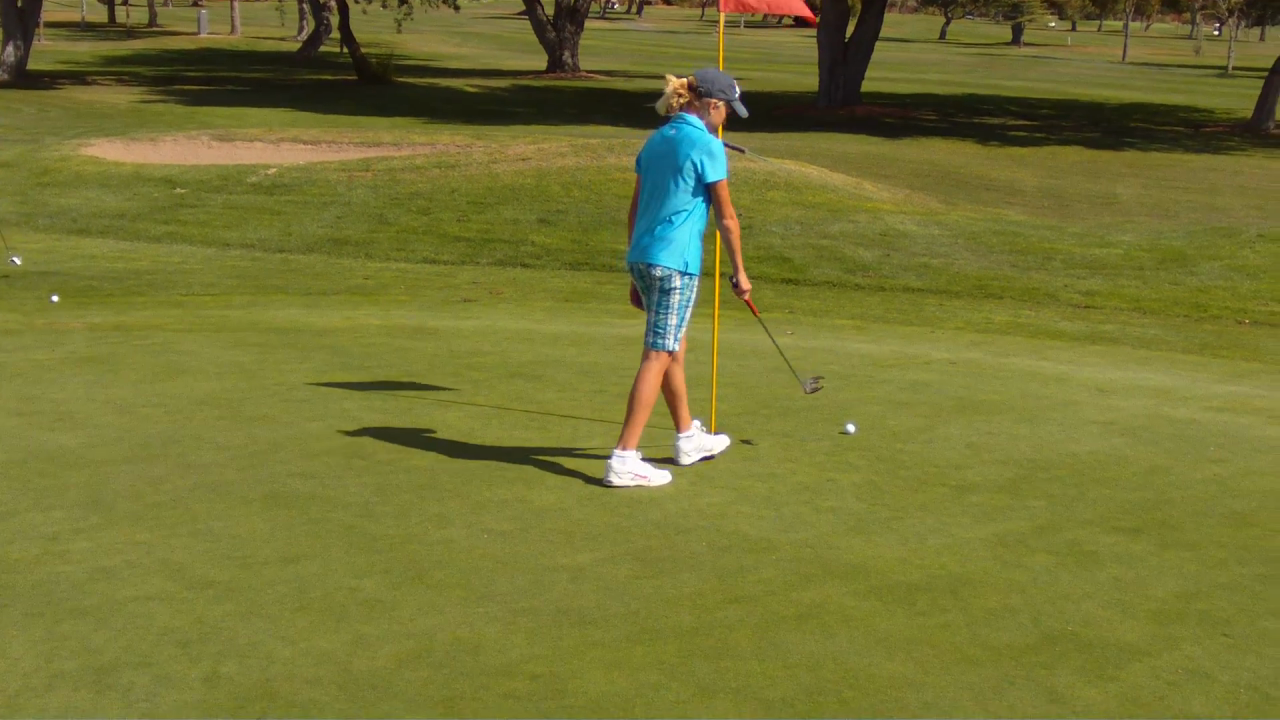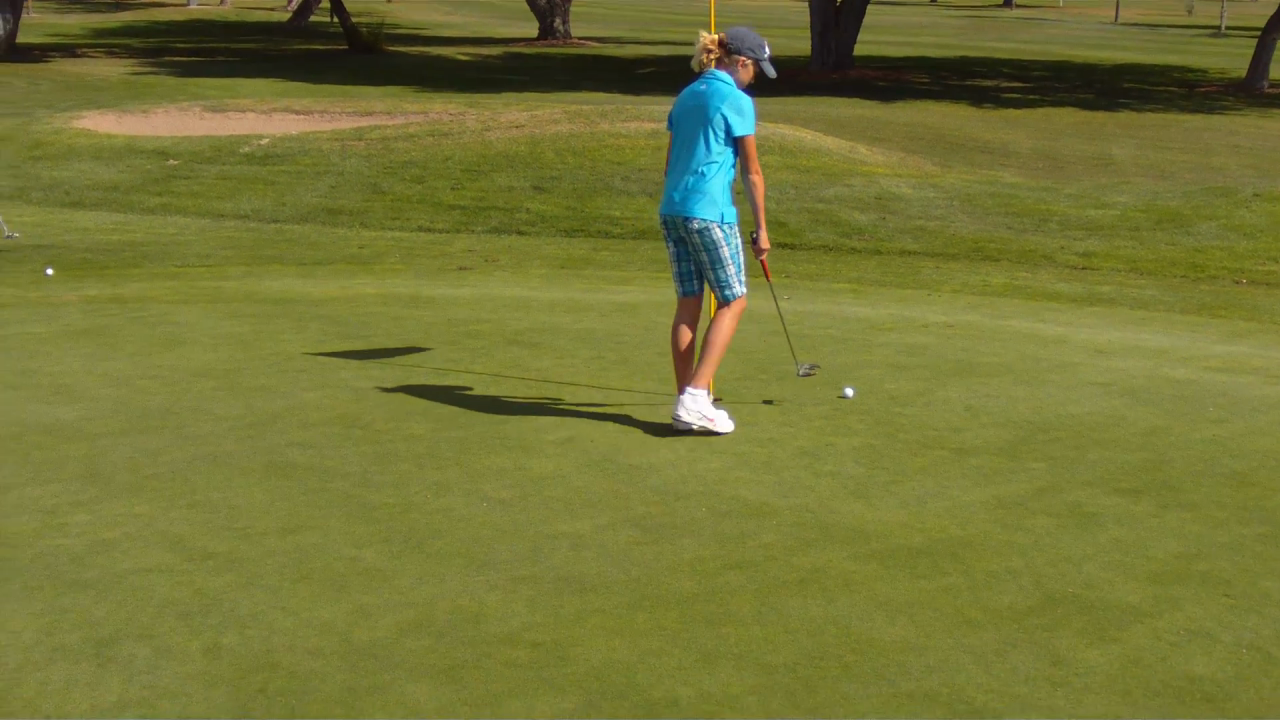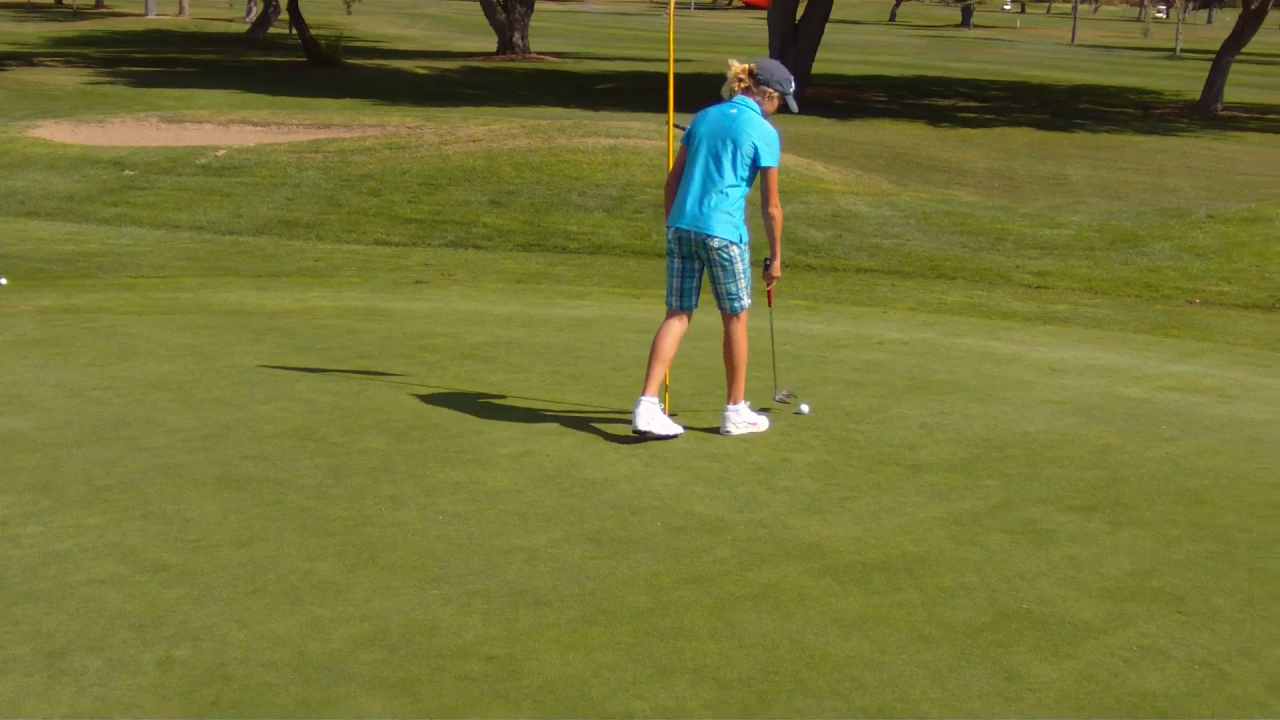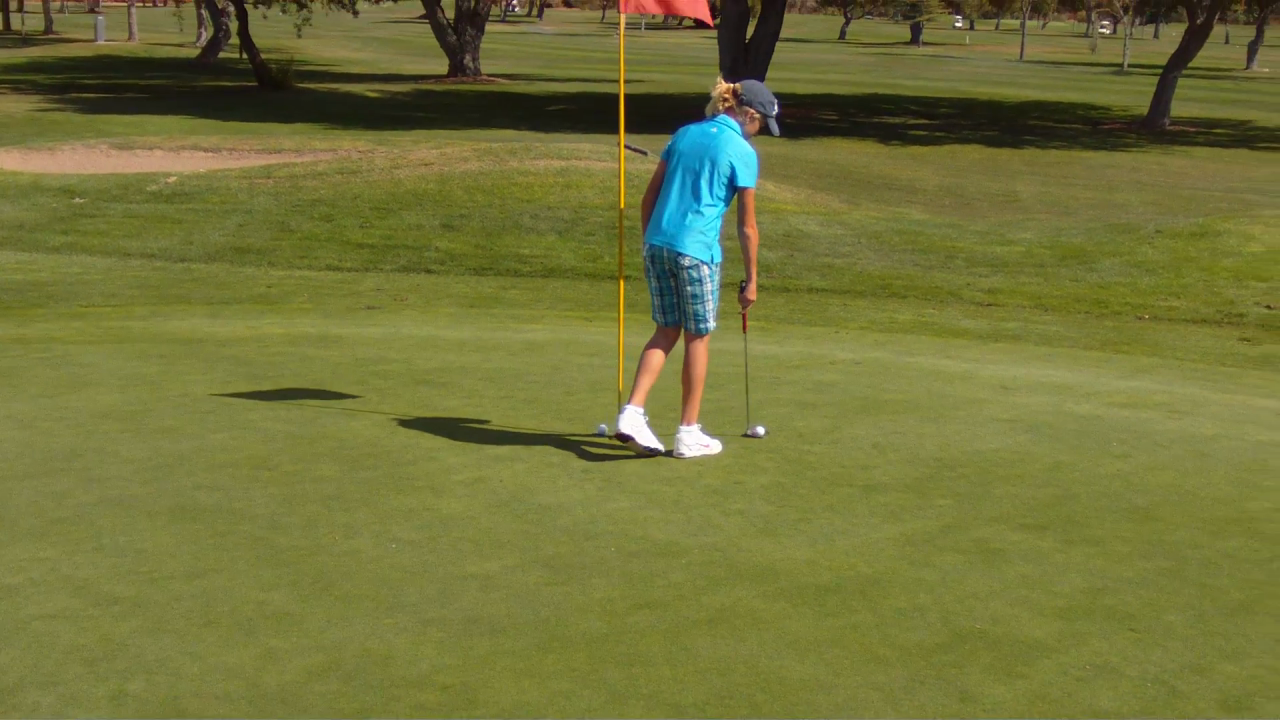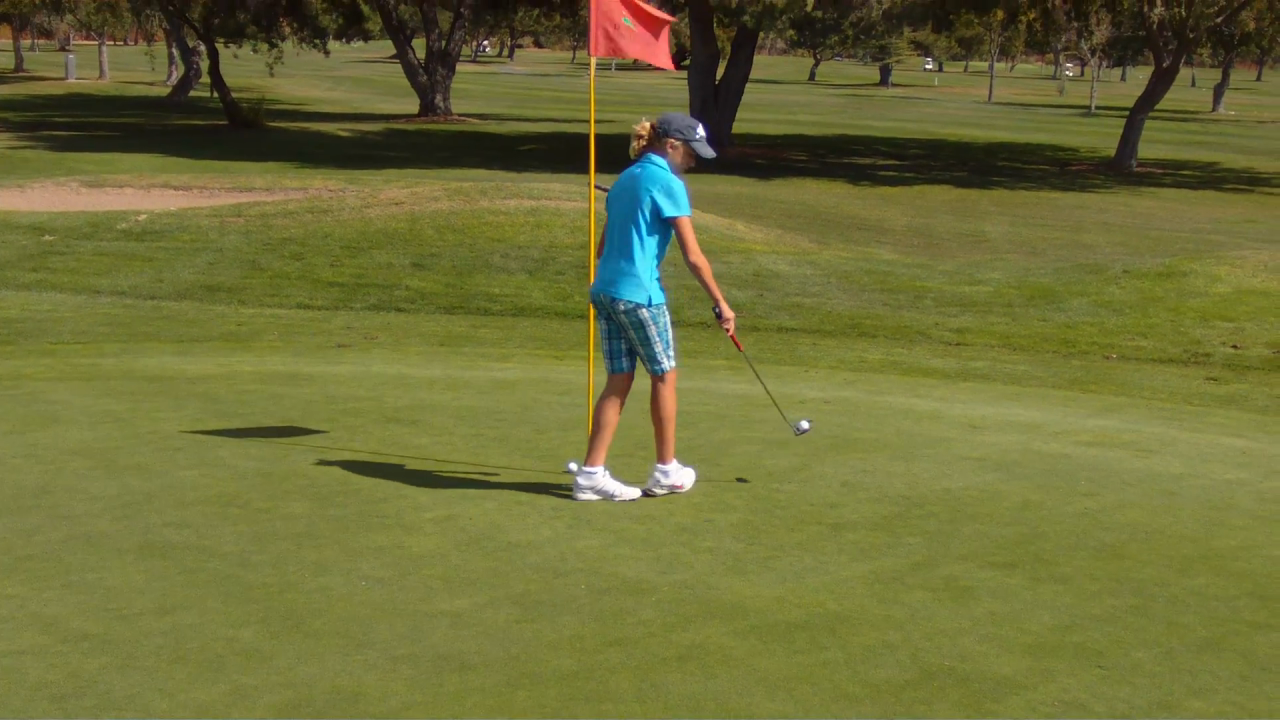
dt=0.5s
person 1, frame 1
left shoulder: (656, 140)
right shoulder: (708, 146)
left elbow: (634, 211)
right elbow: (726, 216)
left wrist: (638, 272)
right wrist: (739, 270)
left hip: (642, 258)
right hip: (675, 262)
left knee: (674, 348)
right knee: (658, 355)
left ankle: (688, 436)
right ankle: (624, 458)
person 1, frame 2
left shoulder: (687, 96)
right shoulder: (737, 101)
right elbow: (752, 172)
right wrist: (762, 228)
left hip: (672, 210)
right hip: (710, 213)
left knee: (689, 304)
right knee: (733, 302)
left ankle: (689, 401)
right ankle: (694, 395)
person 1, frame 3
left shoulder: (704, 117)
right shoulder: (764, 132)
left elbow: (673, 180)
right elbow: (771, 204)
right wrist: (776, 256)
left hip: (682, 227)
right hip: (723, 231)
left knee: (677, 316)
right knee: (736, 318)
left ankle: (647, 406)
right ankle: (736, 410)
person 1, frame 4
left shoulder: (684, 134)
right shoulder: (743, 152)
left elbow: (649, 196)
right elbow: (747, 226)
right wrist: (751, 280)
left hip: (657, 244)
right hip: (696, 251)
left knee: (666, 331)
right knee: (697, 339)
left ankle: (632, 413)
right ankle: (688, 433)
person 1, frame 5
left shoulder: (625, 179)
right shoulder: (668, 184)
right elbow: (692, 254)
right wrist: (720, 303)
left hip: (606, 290)
right hip: (638, 293)
left knee: (619, 381)
right knee: (664, 375)
left ankle: (591, 475)
right ankle: (666, 469)
